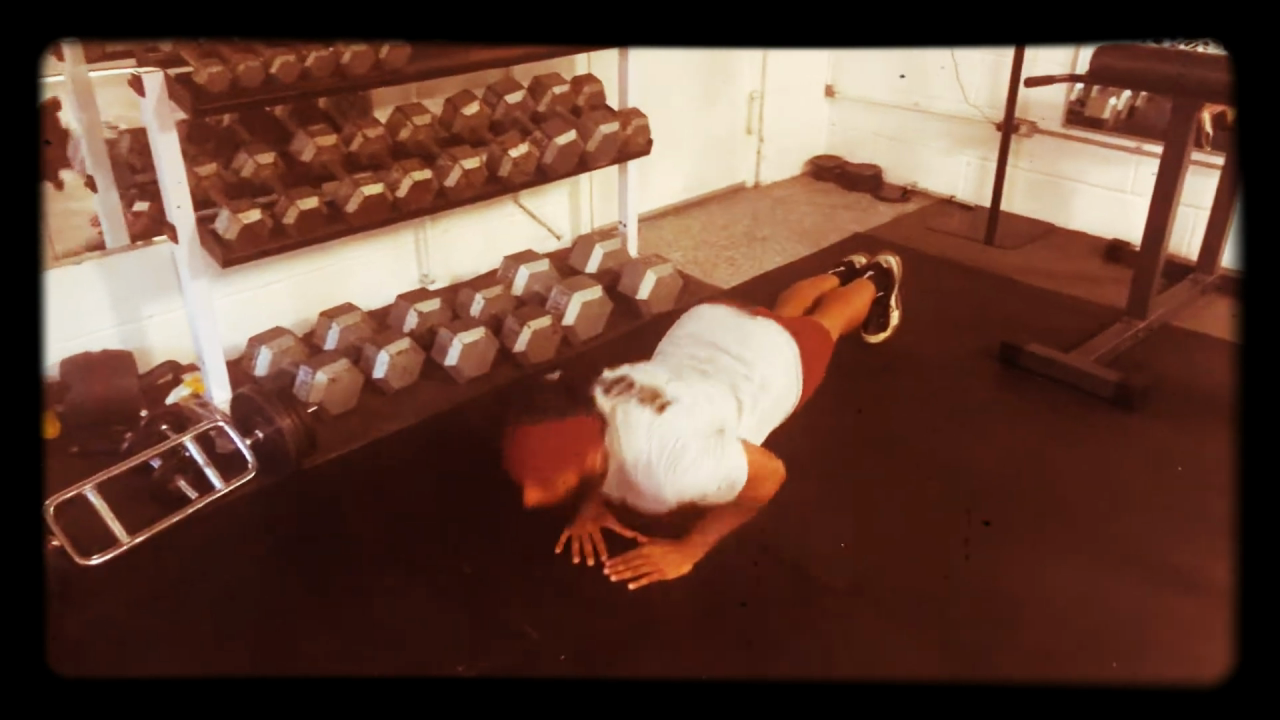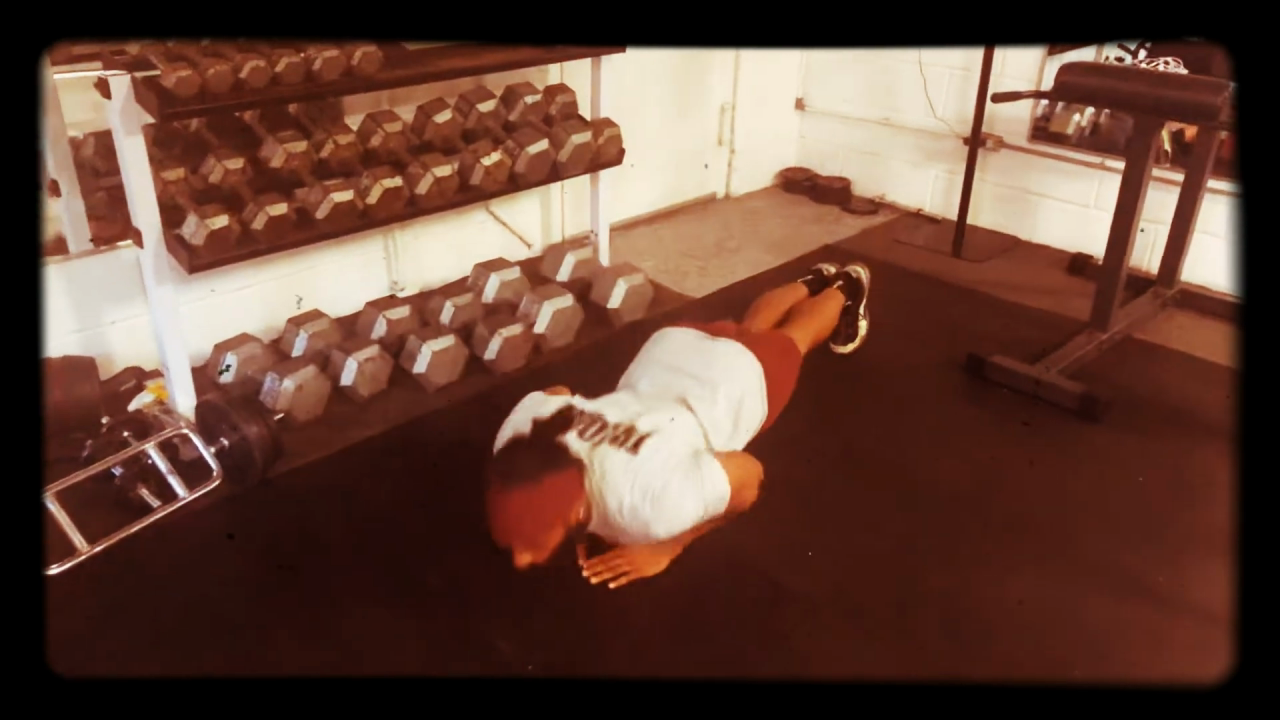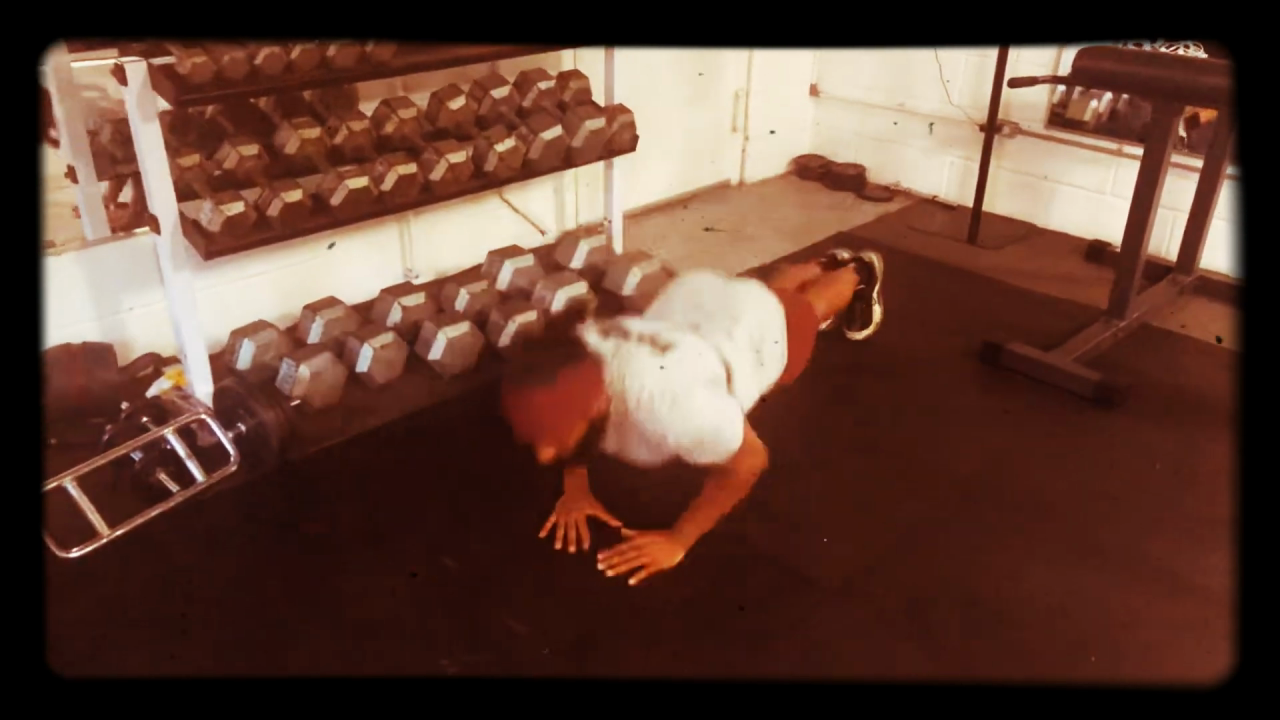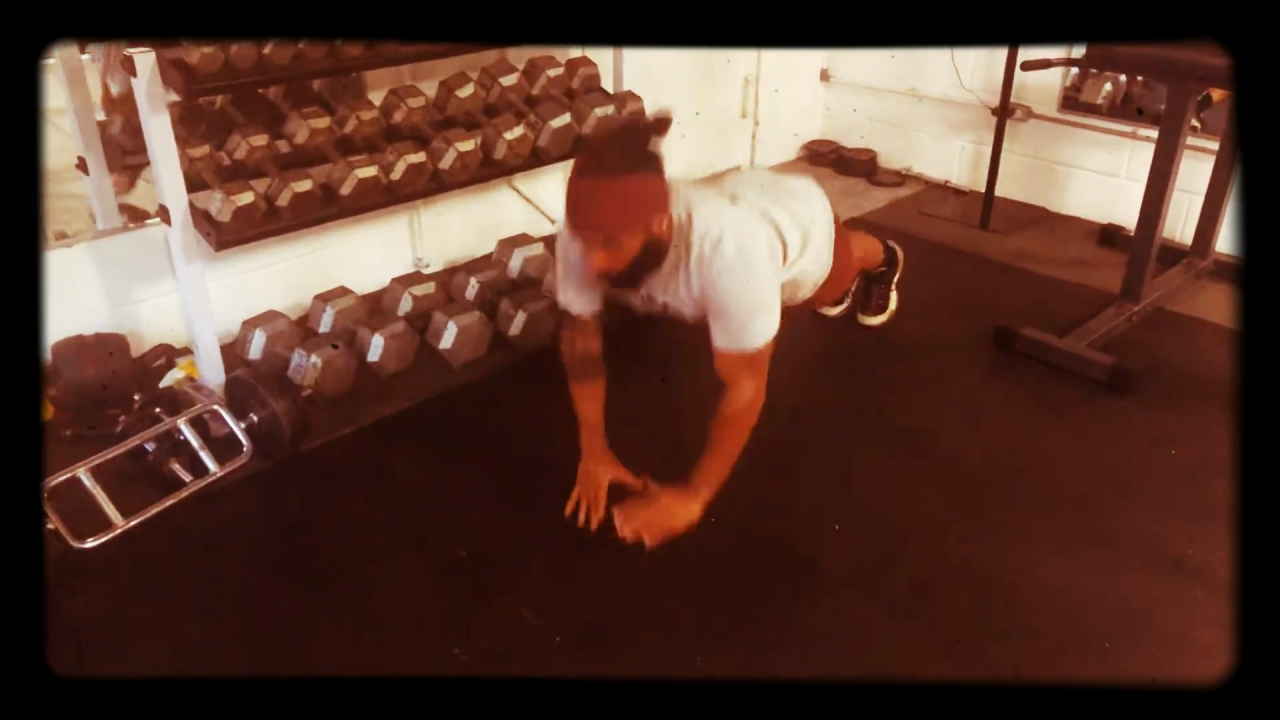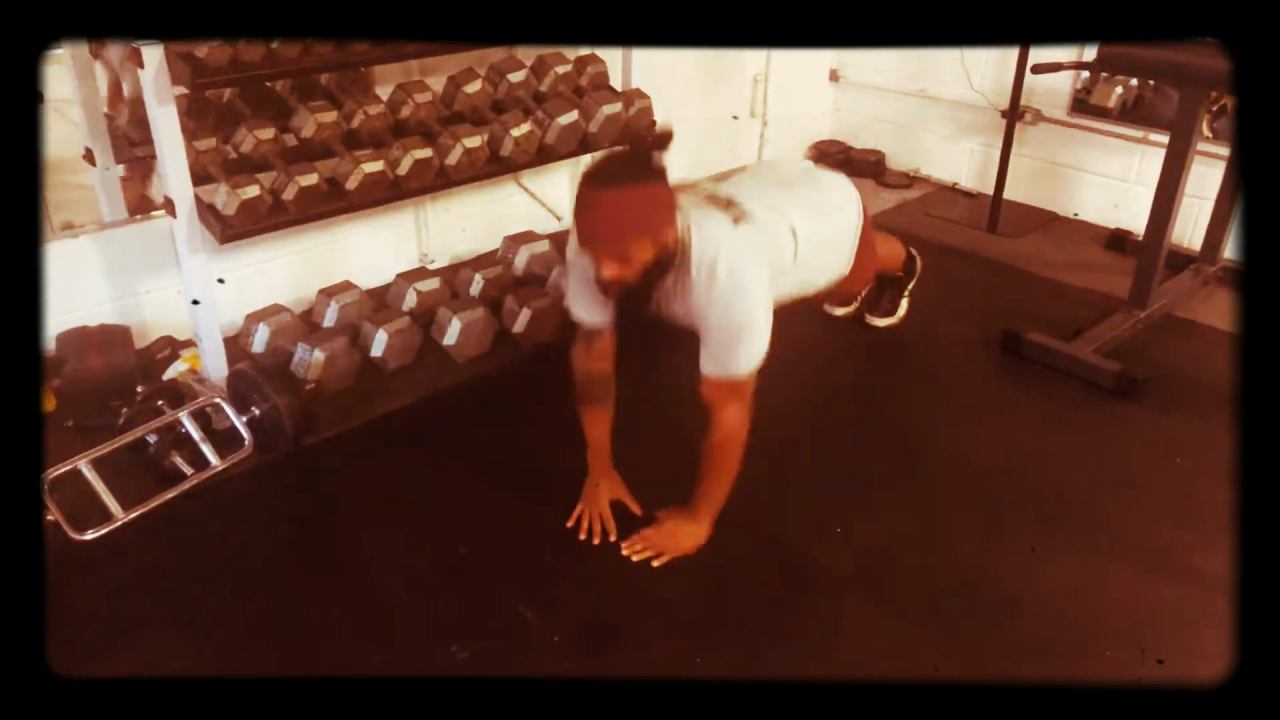
dt=1s
person 1, frame 1
left shoulder: (666, 471)
left elbow: (770, 476)
left wrist: (688, 550)
right wrist: (590, 504)
left hip: (776, 353)
right hip: (703, 326)
left knee: (823, 324)
right knee: (788, 308)
left ankle: (878, 276)
right ankle: (845, 271)
person 1, frame 2
left shoulder: (648, 503)
right shoulder: (519, 437)
left elbow: (749, 476)
left wrist: (664, 550)
left hip: (741, 374)
right hip: (673, 348)
left knee: (789, 337)
right knee: (751, 327)
left ankle: (847, 287)
right ankle: (815, 280)
person 1, frame 3
left shoulder: (670, 408)
right shoulder: (545, 381)
left elbow: (749, 458)
left wrist: (679, 539)
right wrist: (576, 489)
left hip: (760, 334)
right hip: (689, 298)
left knee: (808, 307)
left ankle: (860, 271)
right ankle: (829, 262)
person 1, frame 4
left shoulder: (729, 250)
right shoulder: (585, 237)
left elbow: (745, 389)
right elbow: (580, 336)
left wrist: (695, 494)
right wrist: (594, 449)
left hip: (803, 218)
left knee: (850, 256)
left ankle: (884, 259)
person 1, frame 5
left shoulder: (726, 270)
right shoulder: (599, 246)
left elbow: (729, 413)
right elbow: (591, 353)
left wrist: (697, 521)
right wrist: (599, 474)
left hip: (831, 224)
left knee: (871, 256)
left ankle: (903, 263)
